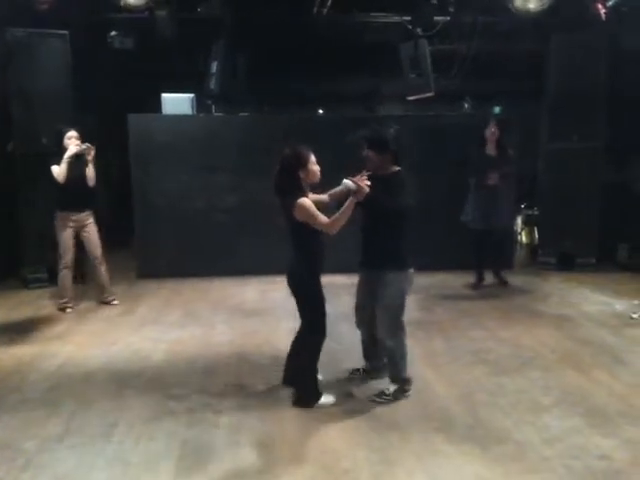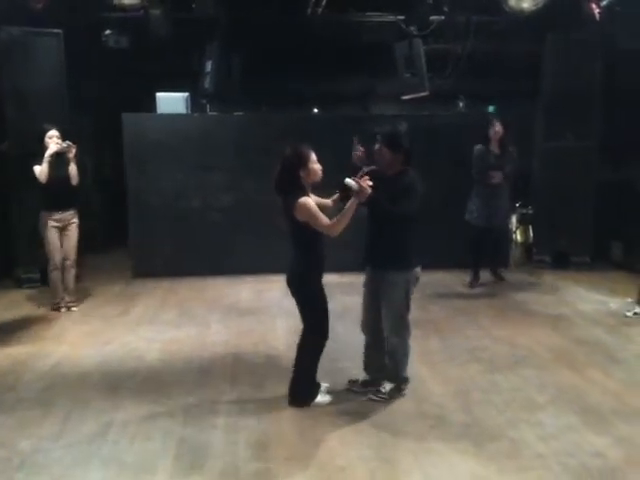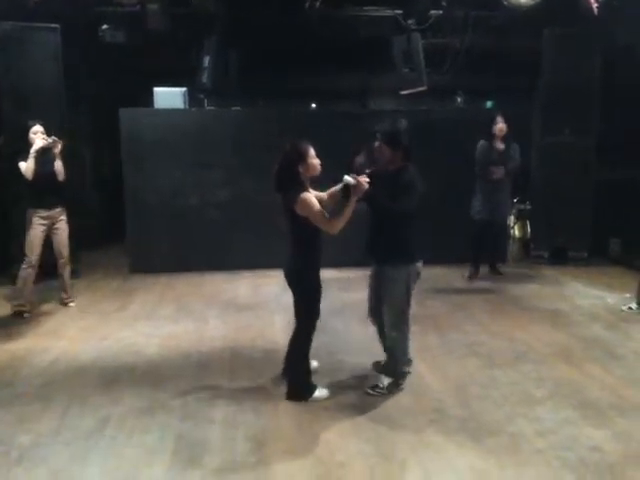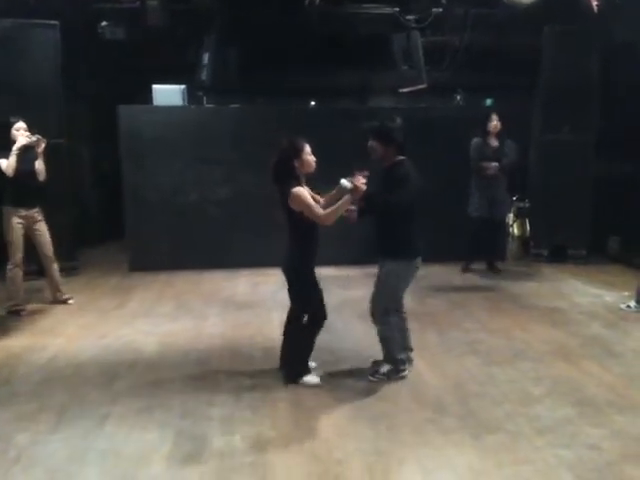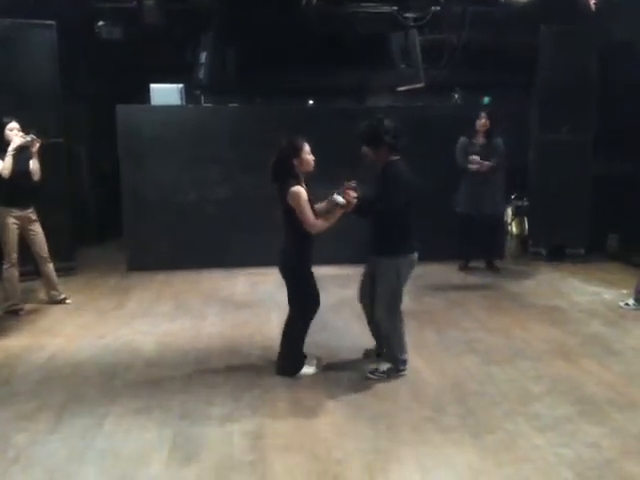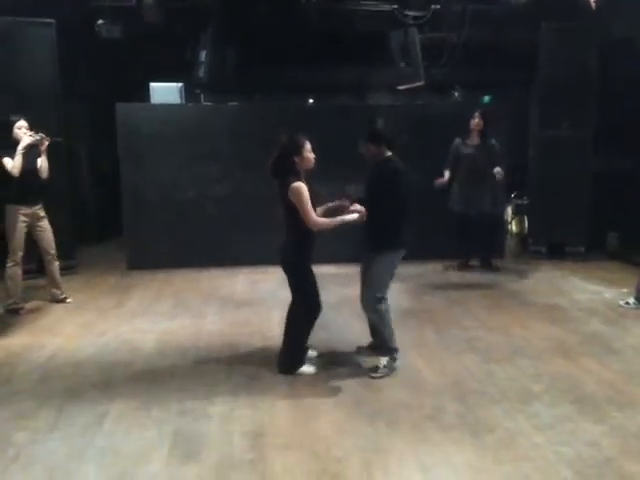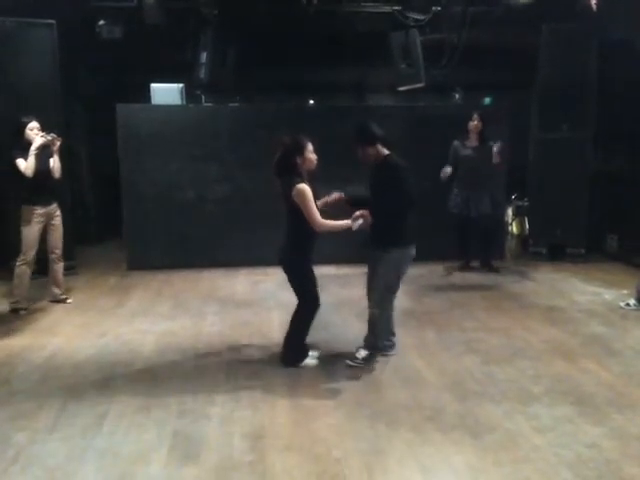
dt=0.4s
person 1, frame 1
left shoulder: (400, 182)
right shoulder: (374, 179)
left elbow: (396, 210)
right elbow: (370, 210)
left wrist: (366, 195)
left hip: (394, 268)
right hip: (371, 264)
left knee: (390, 328)
right knee: (364, 319)
left ankle: (401, 383)
right ankle: (375, 365)
person 1, frame 2
left shoulder: (410, 182)
right shoulder: (377, 176)
left elbow: (397, 216)
left wrist: (370, 196)
left hip: (400, 268)
right hip: (376, 264)
left knee: (395, 327)
right knee: (371, 325)
left ankle: (397, 381)
right ankle: (375, 377)
person 1, frame 3
left shoulder: (410, 179)
right shoulder: (380, 174)
left elbow: (398, 213)
left wrist: (367, 192)
left hip: (402, 261)
right hip: (382, 258)
left knee: (394, 319)
right knee: (378, 314)
left ankle: (397, 375)
right ankle: (398, 360)
person 1, frame 4
left shoulder: (405, 174)
right shoulder: (390, 171)
left elbow: (395, 208)
left wrist: (366, 193)
right wrist: (360, 210)
left hip: (402, 255)
right hip: (392, 252)
left knee: (381, 309)
right knee: (392, 307)
left ankle: (397, 364)
right ankle: (402, 355)
person 1, frame 5
left shoulder: (397, 175)
right shoulder: (385, 171)
left elbow: (388, 211)
left wrist: (358, 205)
right wrist: (358, 200)
left hip: (398, 253)
right hip: (382, 250)
left knee: (387, 309)
right knee: (368, 299)
left ankle: (397, 362)
right ankle: (383, 347)
person 1, frame 6
left shoulder: (395, 170)
right shoulder: (377, 168)
left elbow: (400, 208)
left wrist: (367, 212)
right wrist: (359, 206)
left hip: (389, 246)
right hip: (375, 243)
left knee: (372, 299)
right knee: (371, 296)
left ankle: (390, 355)
right ankle: (380, 344)
person 1, frame 7
left shoulder: (397, 168)
right shoulder: (379, 168)
left elbow: (406, 203)
left wrist: (373, 215)
right wrist: (349, 200)
left hip: (398, 245)
right hip: (382, 243)
left knee: (379, 298)
right knee: (379, 296)
left ankle: (373, 348)
right ankle: (385, 342)
person 2, frame 1
left shoulder: (301, 196)
right shoulder: (300, 203)
left elbow: (327, 198)
right elbow: (330, 226)
left wrist: (350, 185)
right wrist: (354, 198)
left hip: (303, 273)
right hip: (305, 275)
left knee: (310, 326)
right knee: (316, 329)
left ankle: (294, 376)
right ankle: (307, 393)
person 2, frame 2
left shoulder: (304, 197)
right shoulder: (301, 203)
left elbow: (329, 204)
right elbow: (332, 228)
right wrist: (357, 199)
left hip: (305, 274)
right hip: (305, 277)
left knee: (315, 329)
right knee: (316, 332)
left ankle: (307, 383)
right ankle: (302, 393)
person 2, frame 3
left shoulder: (301, 192)
right shoulder: (302, 198)
left elbow: (325, 198)
right elbow: (332, 227)
left wrist: (349, 183)
right wrist: (355, 196)
left hip: (300, 266)
right hip: (304, 270)
left knee: (305, 319)
right knee: (306, 324)
left ankle: (294, 365)
right ankle: (300, 387)
person 2, frame 4
left shoulder: (298, 188)
right shoulder: (296, 192)
left elbow: (321, 203)
right elbow: (324, 217)
left wrist: (346, 187)
right wrist: (352, 194)
left hip: (298, 261)
right hip: (299, 264)
left knee: (299, 310)
right knee: (318, 314)
left ankle: (290, 361)
right ankle: (296, 369)
person 2, frame 5
left shoulder: (294, 187)
right shoulder: (295, 190)
left elbow: (315, 212)
right elbow: (313, 226)
left wrist: (336, 198)
right wrist: (340, 210)
left hip: (297, 258)
right hip: (296, 260)
left knee: (309, 305)
right knee: (302, 309)
left ankle: (294, 356)
right ankle: (290, 364)
person 2, frame 6
left shoulder: (292, 183)
right shoulder: (297, 186)
right elbow: (313, 223)
left wrist: (331, 206)
right wrist: (344, 218)
left hip: (295, 254)
right hip: (296, 256)
left knee: (301, 302)
right knee: (311, 306)
left ankle: (294, 352)
right ankle: (291, 362)
person 2, frame 7
left shoulder: (294, 184)
right shoulder: (300, 188)
right elbow: (318, 224)
left wrist: (327, 200)
right wrist: (349, 223)
left hip: (295, 253)
right hip: (296, 256)
left knee: (307, 301)
right knee: (310, 303)
left ankle: (296, 349)
right ankle: (294, 354)
person 3, frame 1
left shoulder: (83, 160)
right shoulder: (57, 162)
left elbow: (91, 183)
right elbow: (60, 178)
left wrist: (90, 161)
right wrist: (67, 156)
left hip: (87, 215)
right hip: (65, 216)
left knee: (97, 256)
right knee: (66, 260)
left ankle: (106, 295)
right ankle: (65, 301)
person 3, frame 2
left shoulder: (66, 159)
right shoulder: (40, 161)
left elbow: (75, 181)
right elbow: (42, 179)
left wrist: (71, 159)
right wrist: (48, 156)
left hip: (70, 215)
right hip: (50, 216)
left knee: (70, 260)
right knee: (56, 261)
left ankle: (70, 299)
right ankle: (58, 301)
person 3, frame 3
left shoulder: (50, 155)
right shoulder: (24, 157)
left elbow: (61, 177)
right elbow: (28, 174)
left wrist: (57, 155)
right wrist: (33, 151)
left hip: (58, 212)
right hip: (36, 214)
left knee: (64, 256)
right knee: (31, 260)
left ankle: (66, 296)
right ankle: (22, 304)
person 3, frame 4
left shoulder: (31, 153)
left elbow: (41, 177)
left wrist: (40, 154)
left hip: (35, 211)
left knee: (49, 254)
left ankle: (59, 294)
person 3, frame 5
left shoulder: (26, 153)
left elbow: (36, 177)
left wrist: (34, 154)
left hip: (29, 211)
left knee: (43, 254)
left ankle: (55, 294)
person 3, frame 6
left shoulder: (35, 151)
left elbow: (44, 174)
left wrist: (43, 152)
right wrist: (21, 148)
left hip: (37, 208)
right hip: (17, 210)
left knee: (50, 252)
left ankle: (57, 293)
person 3, frame 7
left shoulder: (47, 151)
right shoulder: (19, 153)
left elbow: (57, 174)
right elbow: (28, 172)
left wrist: (55, 152)
right wrist: (33, 149)
left hip: (53, 207)
right hip: (32, 210)
left knee: (56, 253)
right knee: (27, 256)
left ankle: (57, 293)
right ankle: (18, 301)
person 4, frame 1
left shoulder: (505, 154)
right shoulder: (477, 154)
left elbow: (508, 178)
right elbow: (473, 178)
left wrist: (493, 178)
right wrist: (490, 179)
left hip: (500, 201)
right hip: (480, 201)
left knee: (501, 238)
right knee: (479, 239)
left ankle: (497, 270)
right ankle: (479, 276)
person 4, frame 2
left shoulder: (508, 152)
right shoulder: (480, 150)
left elbow: (510, 172)
right elbow: (477, 174)
left wrist: (496, 175)
right wrist: (493, 177)
left hip: (501, 198)
right hip: (482, 198)
left knee: (500, 235)
right knee: (478, 236)
left ankle: (495, 268)
right ankle: (475, 274)
person 4, frame 3
left shoulder: (512, 147)
right shoulder: (483, 146)
left elbow: (514, 167)
right elbow: (480, 169)
left wrist: (496, 170)
right wrist: (499, 171)
left hip: (503, 193)
right hip: (484, 193)
left knee: (499, 230)
right knee: (480, 229)
left ankle: (493, 264)
right ankle: (475, 266)
person 4, frame 4
left shoulder: (507, 144)
right shoulder: (477, 142)
left elbow: (509, 163)
right elbow: (476, 165)
left wrist: (488, 166)
right wrist: (497, 167)
left hip: (499, 191)
right hip: (481, 190)
left knee: (497, 227)
right knee: (477, 226)
left ankle: (491, 261)
right ankle: (468, 260)
person 4, frame 5
left shoulder: (496, 143)
right shoulder: (464, 142)
left elbow: (498, 163)
right elbow: (462, 163)
left wrist: (485, 164)
right wrist: (480, 167)
left hip: (490, 190)
right hip: (469, 190)
left knee: (491, 225)
right knee: (467, 225)
left ankle: (489, 260)
right ankle: (465, 259)
person 4, frame 6
left shoulder: (490, 144)
right shoulder: (458, 143)
left elbow: (496, 163)
right elbow: (450, 165)
left wrist: (497, 170)
right wrist: (445, 178)
left hip: (484, 191)
right hip: (462, 190)
left knee: (487, 225)
right knee: (463, 225)
left ankle: (486, 259)
right ankle: (464, 258)
person 4, frame 7
left shoulder: (488, 146)
right shoulder: (458, 145)
left elbow: (494, 167)
right elbow: (452, 167)
left wrist: (496, 154)
right wrist: (448, 171)
left hip: (484, 192)
right hip: (463, 192)
left knee: (488, 226)
right knee: (463, 226)
left ankle: (486, 260)
right ankle: (465, 260)
